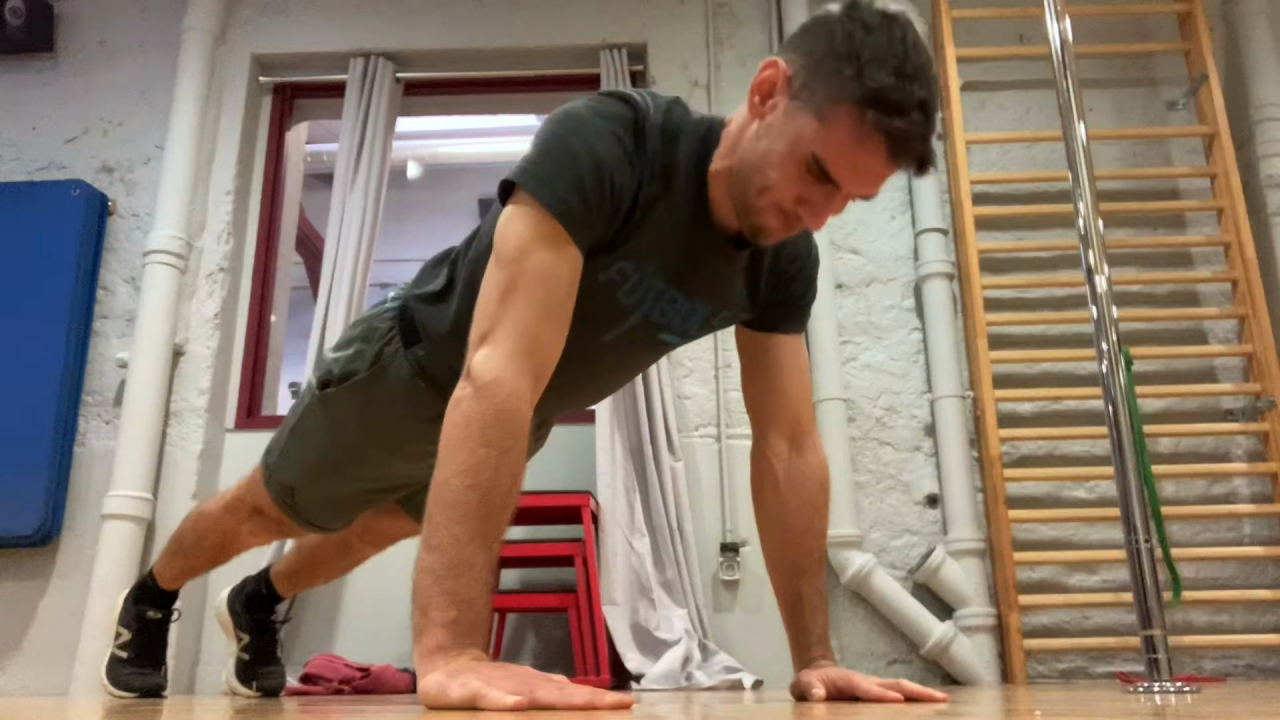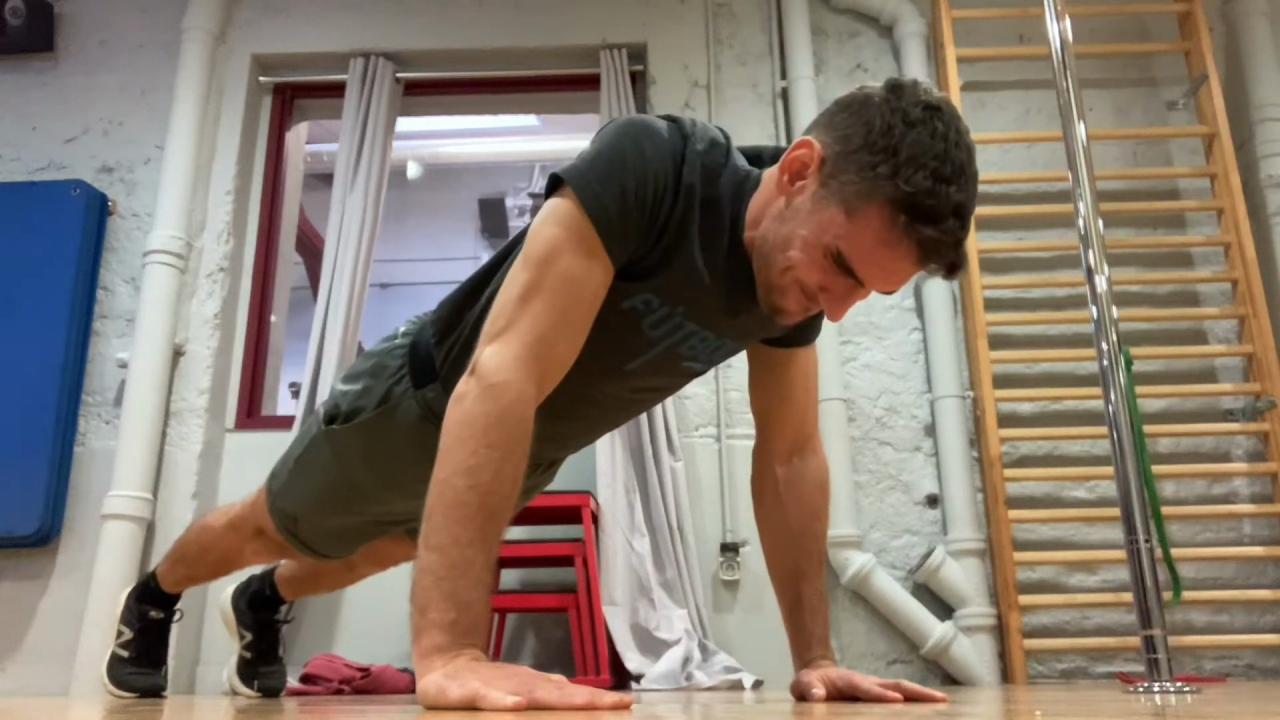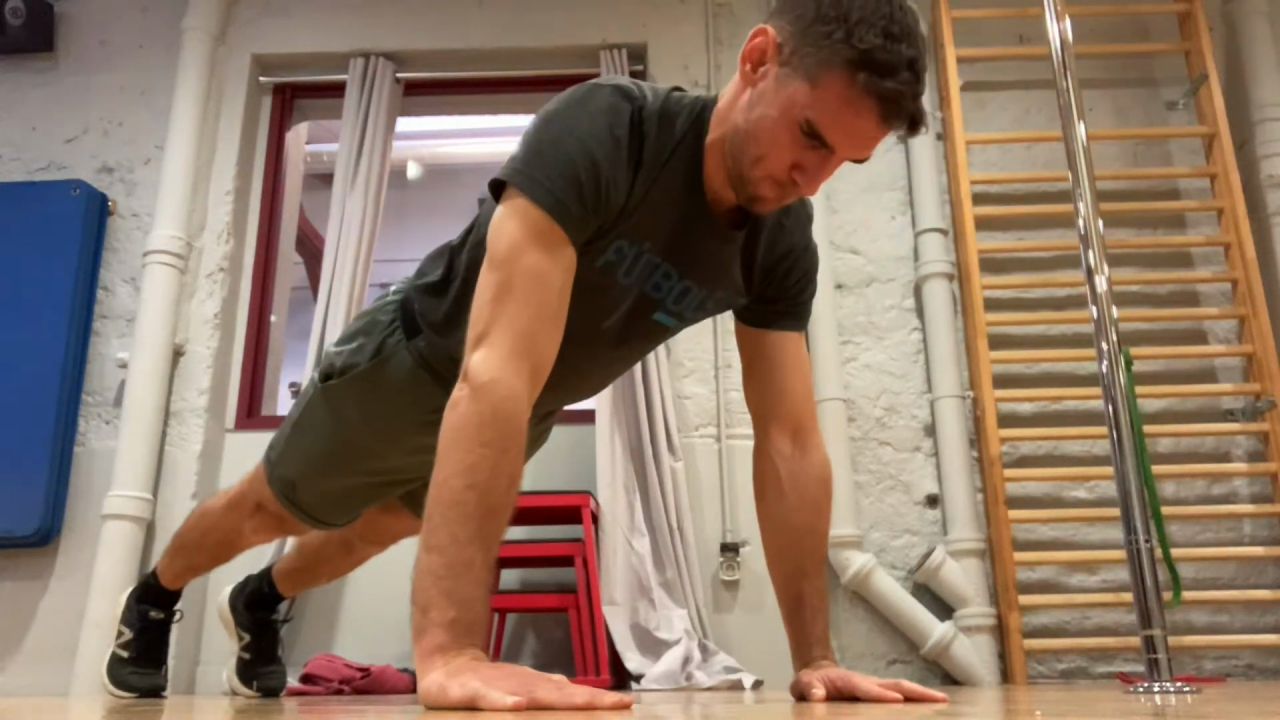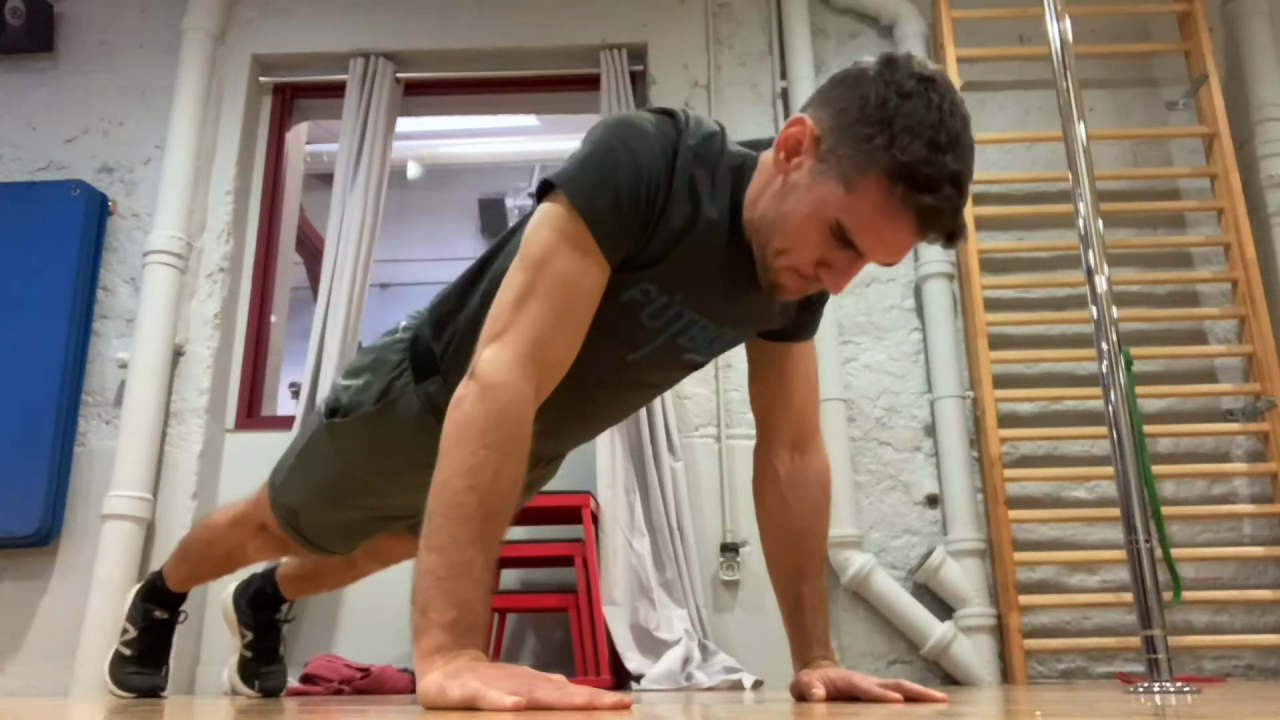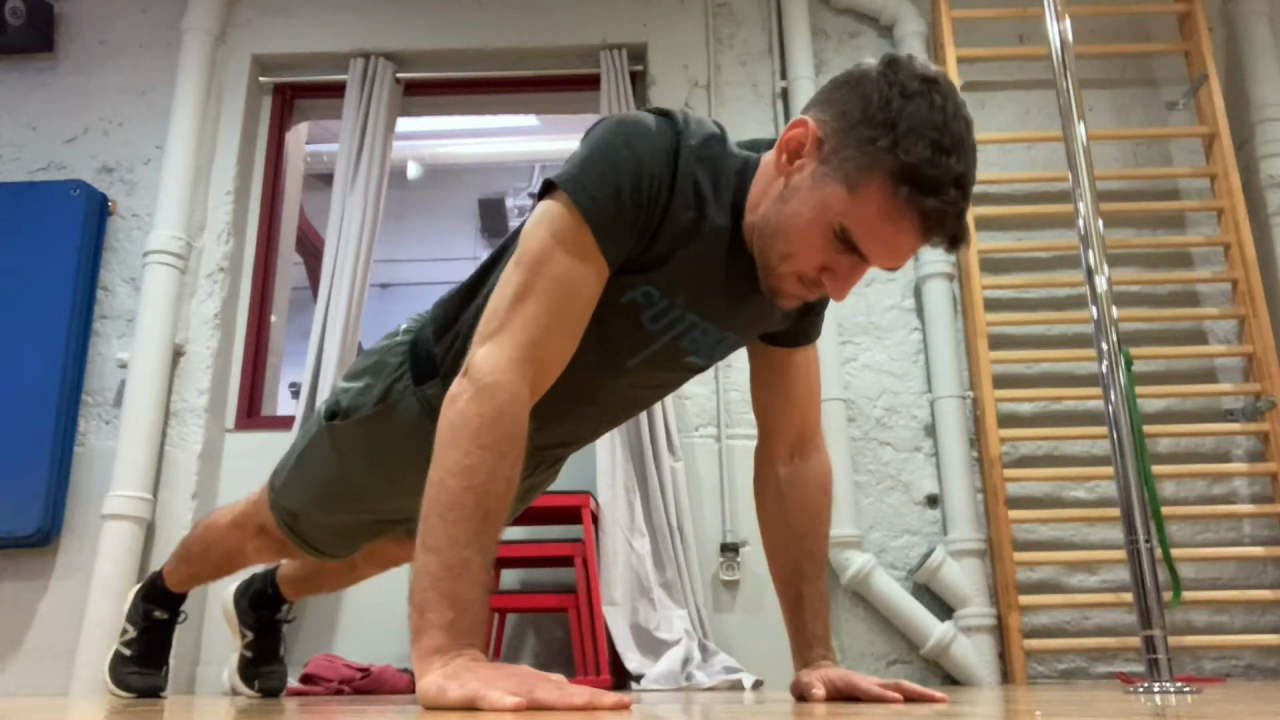
dt=1s
person 1, frame 1
left shoulder: (783, 255)
right shoulder: (606, 146)
left elbow: (788, 447)
right elbow: (497, 377)
left wrist: (814, 656)
right wrist: (449, 651)
left hip: (517, 418)
right hip: (409, 368)
left knee: (375, 531)
right knee: (274, 513)
left ankle: (259, 603)
right ankle: (149, 600)
person 1, frame 2
left shoulder: (802, 269)
right shoulder: (646, 167)
left elbow: (790, 460)
right elbow: (499, 382)
left wrist: (813, 657)
right wrist: (447, 652)
left hip: (527, 455)
right hip: (422, 399)
left knee: (375, 554)
right knee: (272, 529)
left ankle: (263, 606)
right ankle: (150, 600)
person 1, frame 3
left shoulder: (782, 242)
right shoulder: (601, 132)
left elbow: (789, 444)
right elbow: (493, 375)
left wrist: (815, 658)
right wrist: (449, 651)
left hip: (522, 414)
right hip: (410, 362)
left knee: (377, 530)
right knee: (271, 509)
left ankle: (259, 603)
right ankle: (153, 598)
person 1, frame 4
left shoulder: (800, 268)
right shoulder: (639, 164)
left elbow: (790, 456)
right elbow: (498, 382)
left wrist: (814, 657)
right wrist: (447, 651)
left hip: (535, 448)
right hip: (420, 396)
left knee: (381, 549)
right knee: (275, 528)
left ankle: (263, 605)
right ankle: (156, 601)
person 1, frame 5
left shoulder: (801, 275)
right shoulder: (641, 165)
left elbow: (793, 460)
right elbow: (492, 384)
left wrist: (814, 658)
right wrist: (446, 652)
left hip: (531, 452)
right hip: (421, 399)
left knee: (383, 550)
right knee: (277, 531)
left ankle: (263, 608)
right ankle: (155, 602)
